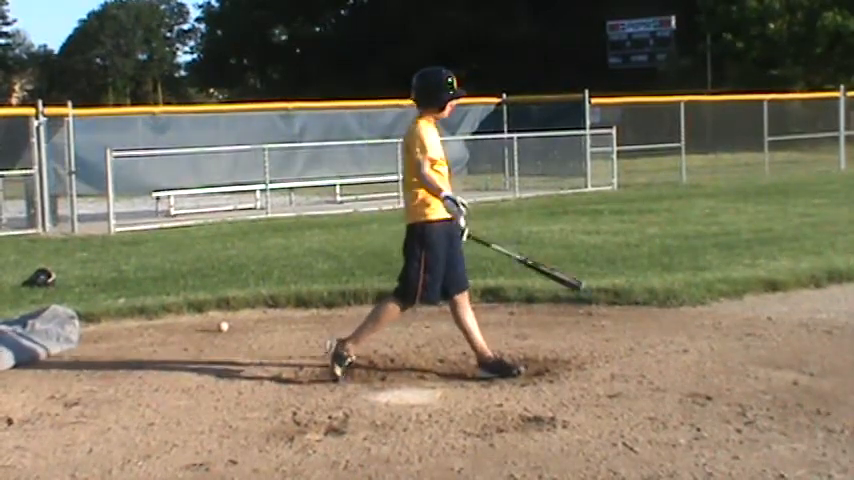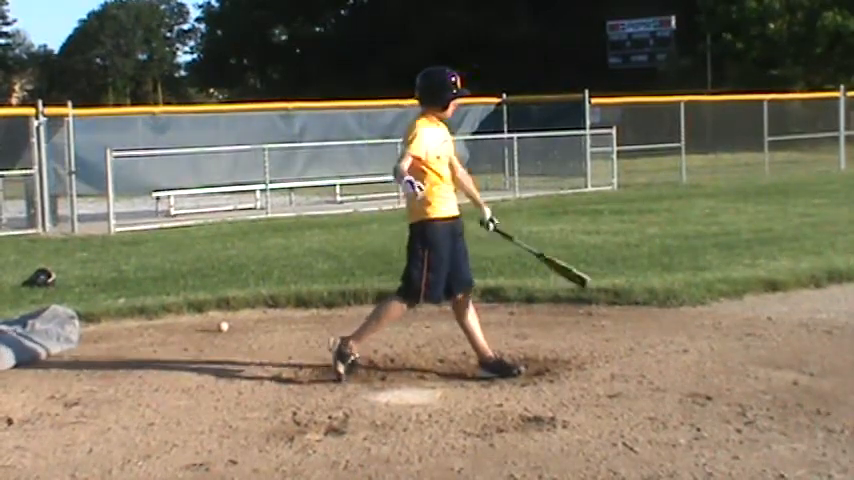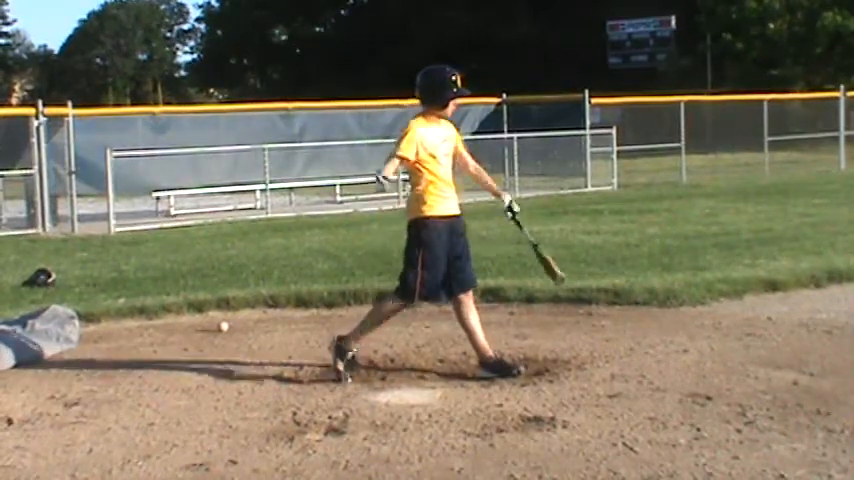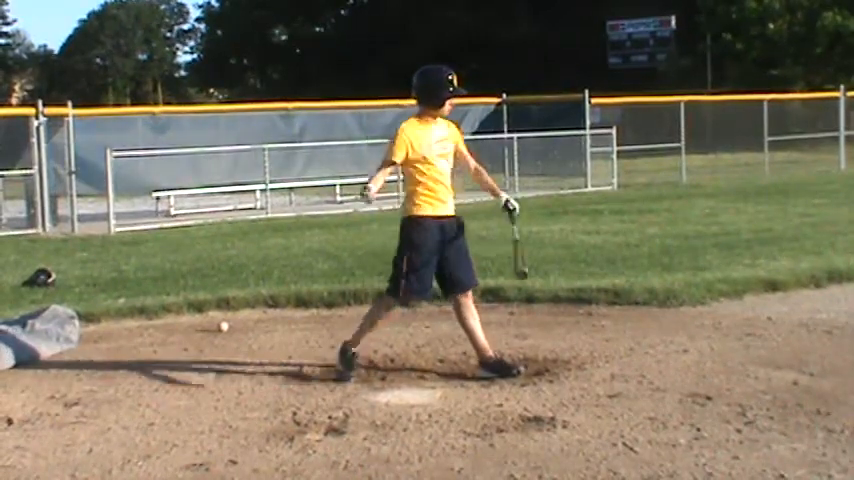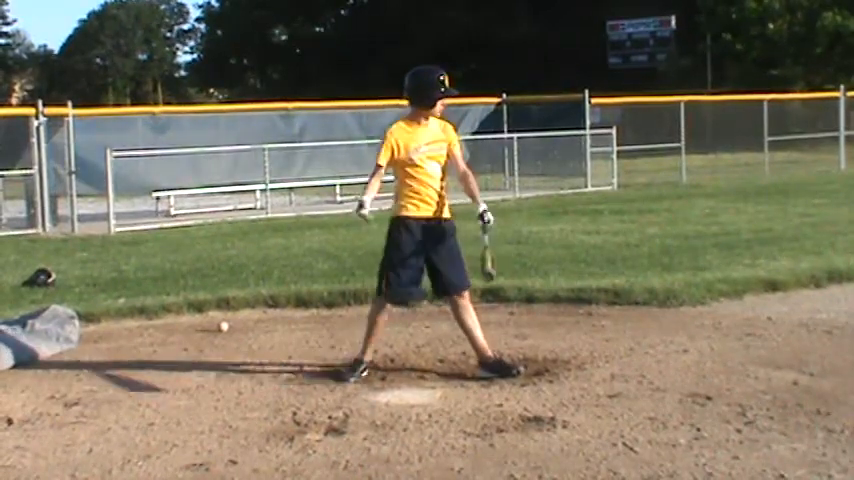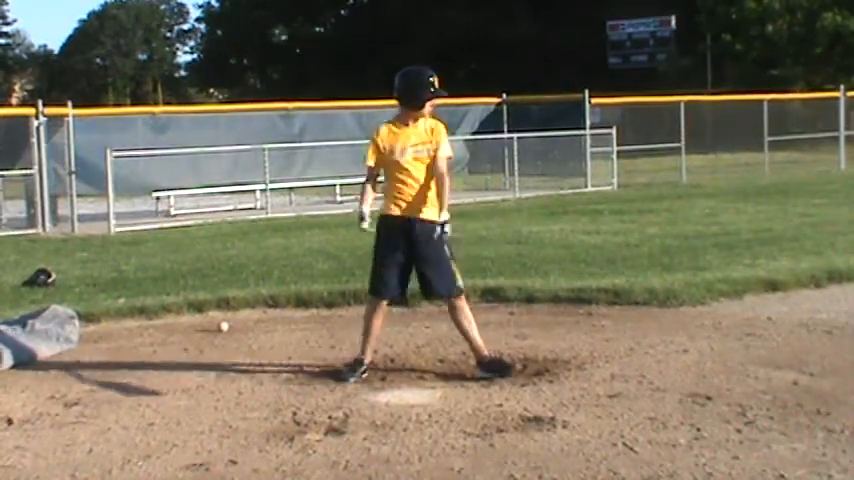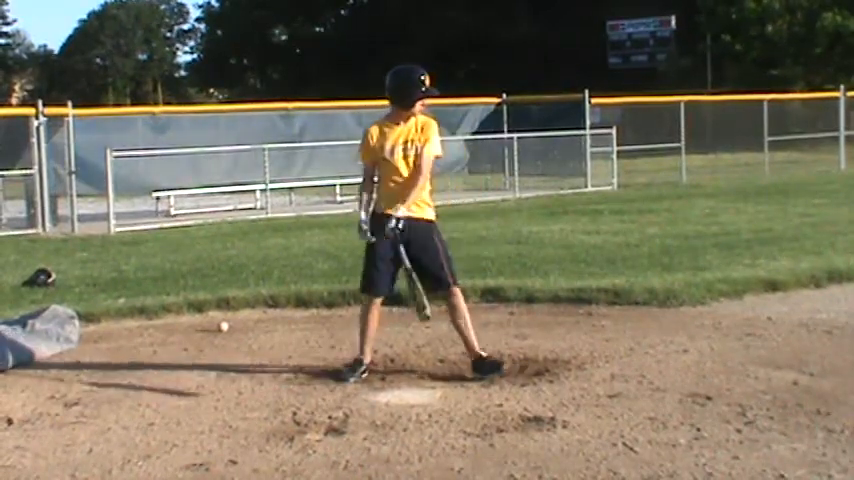
dt=0.1s
person 1, frame 1
left shoulder: (423, 130)
right shoulder: (423, 131)
right elbow: (423, 173)
left wrist: (457, 215)
right wrist: (446, 196)
left hip: (442, 223)
right hip: (428, 224)
left knee: (459, 294)
right knee: (406, 297)
left ankle: (486, 358)
right ankle: (346, 348)
person 1, frame 2
left shoulder: (441, 130)
right shoulder: (421, 129)
left elbow: (458, 173)
right elbow: (402, 166)
left wrist: (482, 206)
right wrist: (408, 180)
left hip: (450, 220)
right hip: (430, 222)
left knee: (462, 293)
right knee: (410, 295)
left ankle: (487, 358)
right ankle: (348, 346)
person 1, frame 3
left shoulder: (448, 129)
right shoulder: (417, 128)
left elbow: (470, 166)
right elbow: (392, 163)
left wrist: (500, 194)
right wrist: (383, 176)
left hip: (451, 218)
right hip: (428, 220)
left knee: (463, 293)
right knee: (406, 294)
left ankle: (487, 358)
right ankle: (347, 344)
person 1, frame 4
left shoulder: (450, 129)
right shoulder: (408, 129)
left elbow: (471, 165)
right elbow: (384, 168)
left wrist: (500, 194)
right wrist: (372, 186)
left hip: (448, 219)
right hip: (418, 220)
left knee: (463, 291)
right knee: (398, 294)
left ankle: (487, 358)
right ankle: (352, 348)
person 1, frame 5
left shoulder: (445, 130)
right shoulder: (397, 132)
left elbow: (462, 170)
right elbow: (378, 172)
left wrist: (479, 203)
right wrist: (366, 198)
left hip: (440, 221)
right hip: (408, 222)
left knee: (459, 293)
right knee: (389, 295)
left ankle: (486, 358)
right ankle: (363, 358)
person 1, frame 6
left shoulder: (436, 129)
right shoulder: (384, 133)
left elbow: (442, 174)
right elbow: (372, 178)
left wrist: (443, 213)
right wrist: (364, 210)
left hip: (428, 222)
right hip: (393, 222)
left knee: (453, 293)
right knee: (380, 296)
left ankle: (484, 357)
right ankle: (364, 359)
person 1, frame 7
left shoulder: (427, 126)
right shoulder: (375, 132)
left elbow: (423, 174)
right elbow: (369, 178)
left wrist: (401, 210)
right wrist: (364, 214)
left hip: (420, 219)
right hip: (385, 219)
left knee: (450, 288)
right knee: (373, 294)
left ankle: (477, 356)
right ankle: (363, 359)
